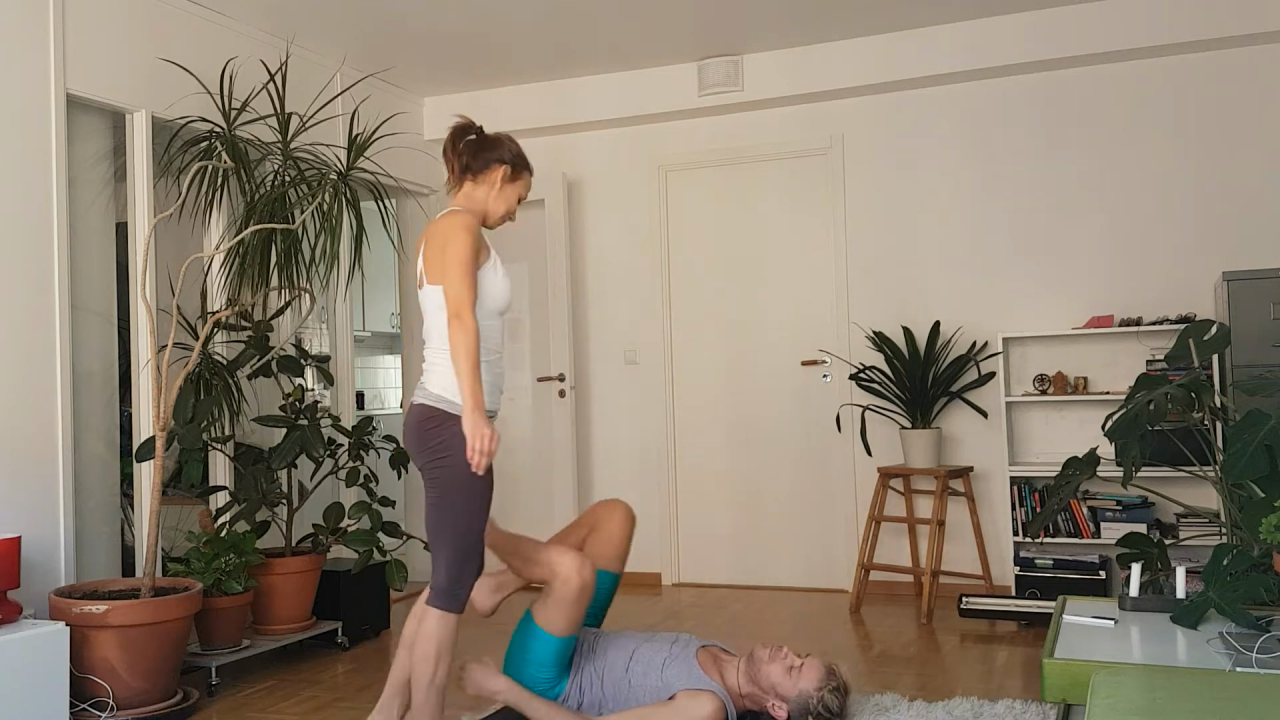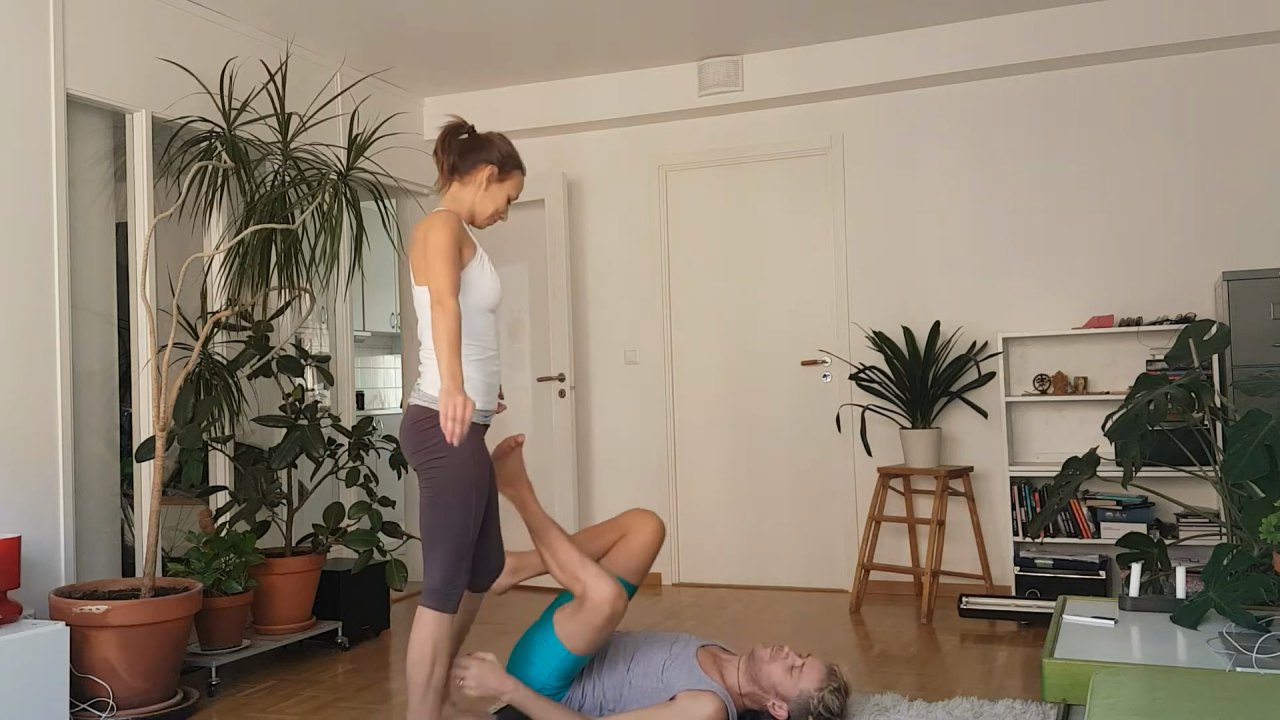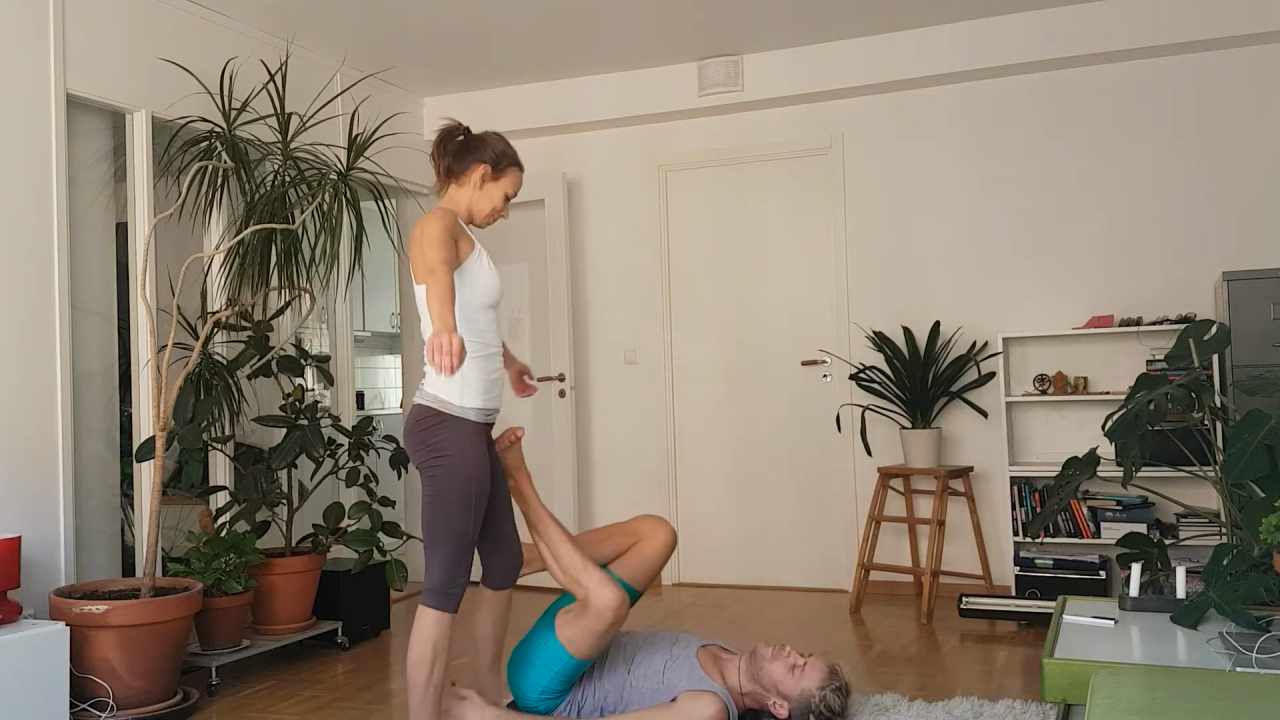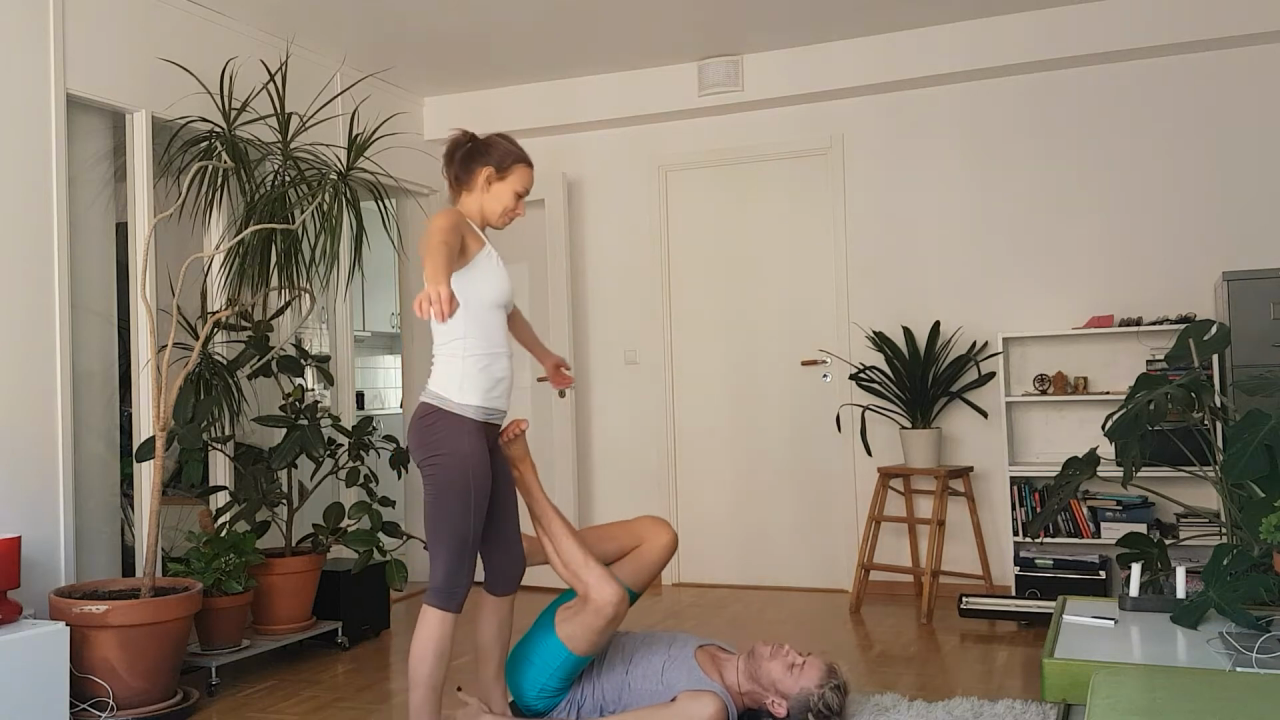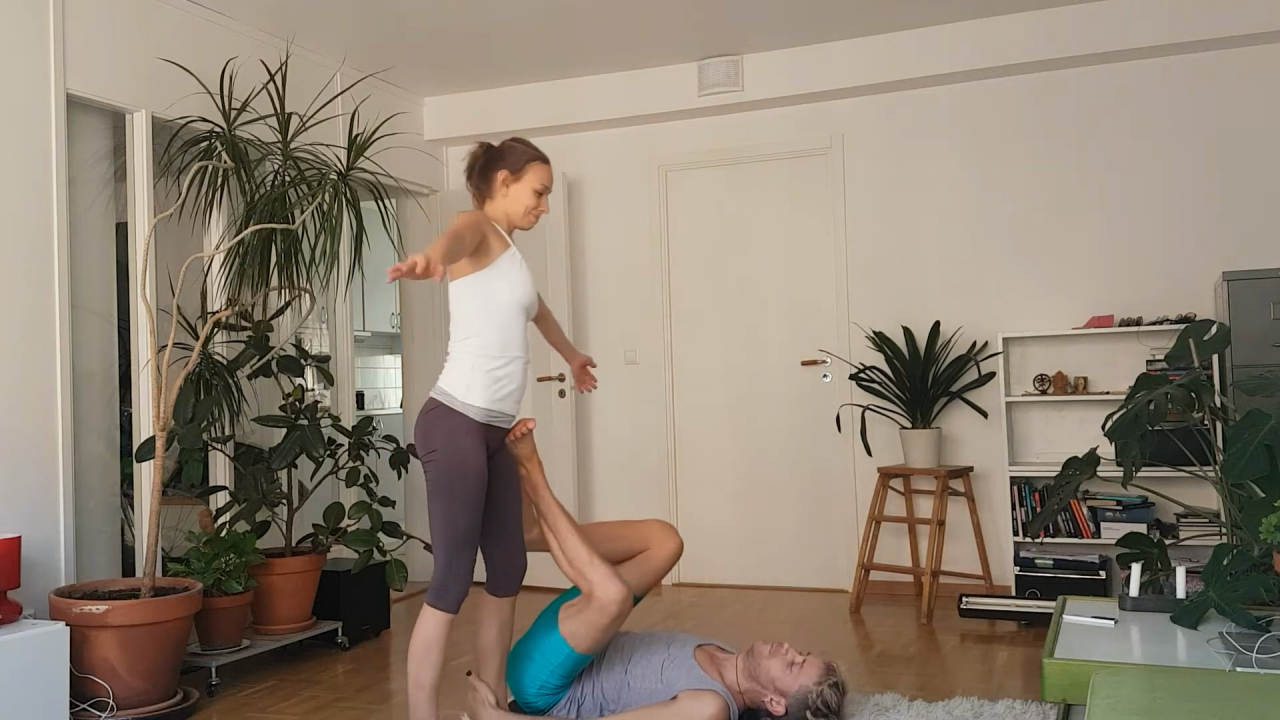
dt=0.2s
person 1, frame 1
left shoulder: (440, 231)
right shoulder: (461, 227)
right elbow: (461, 318)
right wrist: (474, 411)
left hip: (434, 418)
right hip: (450, 422)
left knee: (457, 571)
right knee: (453, 584)
person 1, frame 2
left shoulder: (447, 233)
right shoulder: (443, 225)
right elbow: (443, 307)
left wrist: (482, 384)
right wrist: (452, 385)
left hip: (455, 424)
right hip: (446, 424)
left knee: (484, 566)
right knee: (445, 585)
person 1, frame 3
left shoulder: (459, 236)
right shoulder: (438, 224)
right elbow: (437, 278)
left wrist: (508, 361)
right wrist: (445, 327)
left hip: (470, 425)
right hip: (448, 423)
left knee: (504, 563)
right knee: (445, 583)
person 1, frame 4
left shoulder: (477, 240)
right shoulder: (451, 224)
left elbow: (503, 309)
right elbow: (436, 252)
left wrist: (545, 356)
right wrist: (436, 282)
left hip: (480, 427)
right hip: (451, 424)
left knee: (506, 570)
right knee: (449, 584)
person 1, frame 5
left shoulder: (505, 249)
right shoulder: (476, 229)
left elbow: (533, 306)
right elbow: (452, 239)
left wrist: (572, 354)
right wrist: (432, 257)
left hip: (493, 432)
right hip: (456, 423)
left knee: (508, 572)
right knee: (451, 581)
person 2, frame 1
right shoulder: (735, 664)
left hip: (543, 682)
right hip: (577, 647)
left knee: (573, 567)
right knee: (613, 515)
left ankle: (483, 532)
right ankle: (499, 584)
person 2, frame 2
right shoulder: (731, 665)
left wrist: (504, 686)
left hip: (543, 684)
right hip: (578, 653)
left knee: (606, 595)
right knee: (645, 526)
left ankle: (521, 493)
right ankle: (517, 568)
person 2, frame 3
right shoulder: (731, 664)
left hip: (542, 687)
right hip: (580, 660)
left knee: (608, 600)
right knee: (656, 534)
left ankle: (522, 487)
right ankle: (526, 558)
person 2, frame 4
right shoulder: (733, 665)
left hip: (543, 688)
right hip: (577, 656)
left knee: (608, 595)
right knee: (657, 536)
left ankle: (527, 479)
right ankle: (519, 550)
person 2, frame 5
right shoulder: (734, 665)
left hip: (544, 686)
right hip: (580, 658)
left knee: (612, 593)
right knee: (663, 541)
left ankle: (533, 477)
right ankle: (532, 533)
